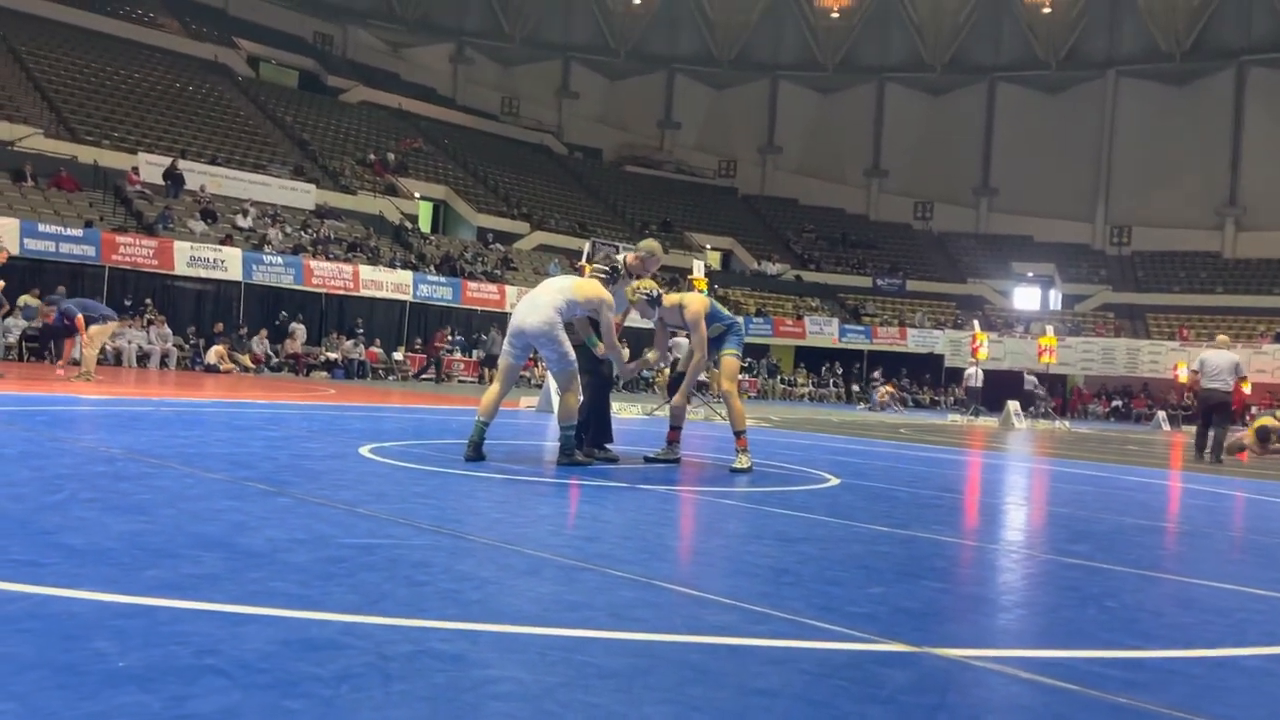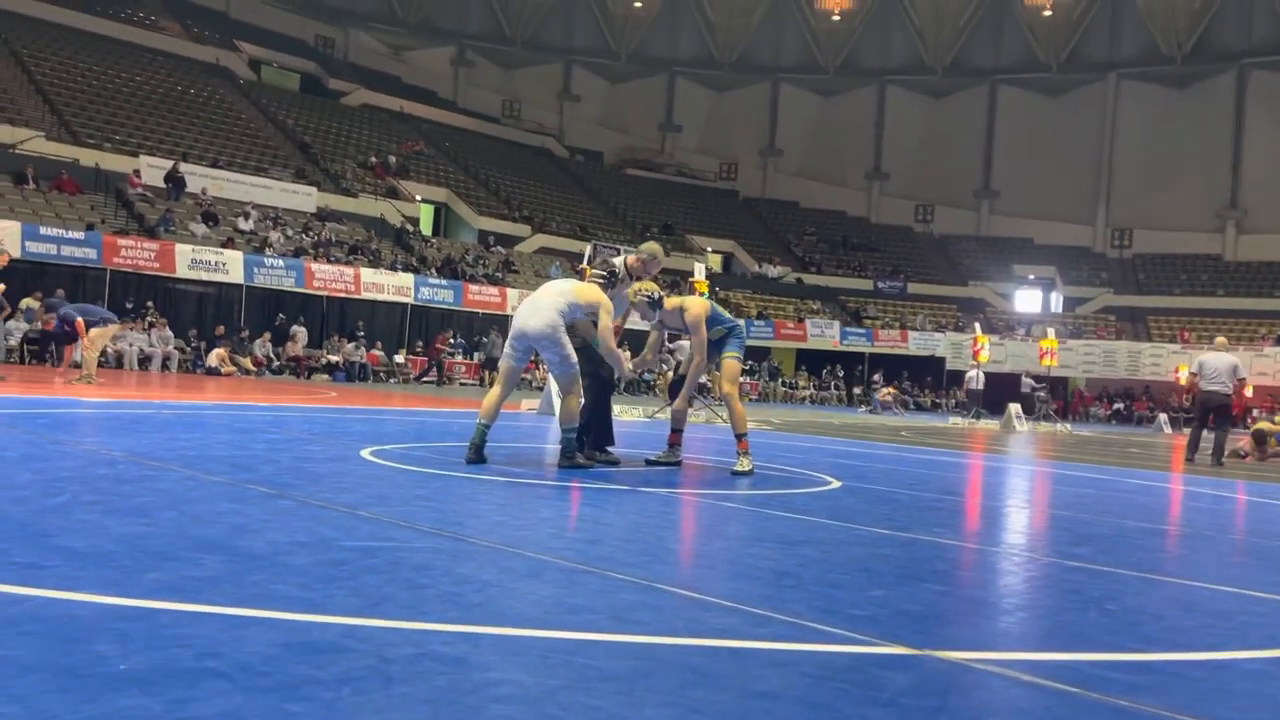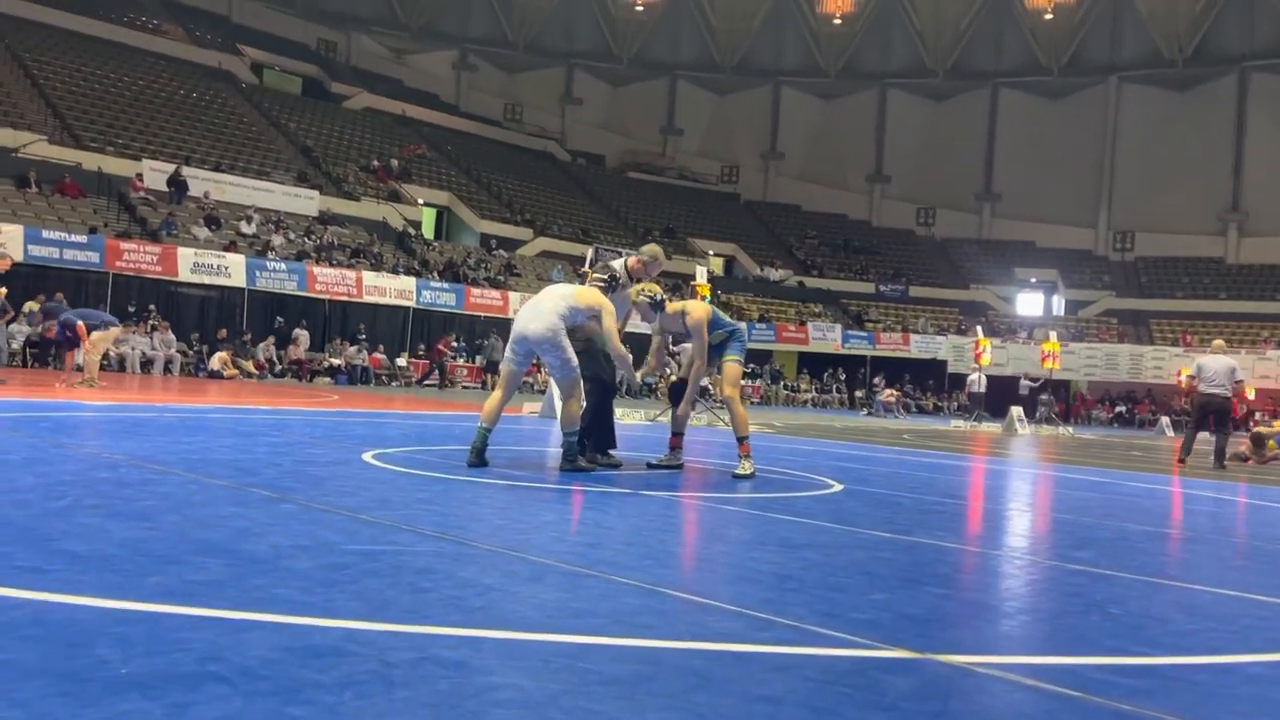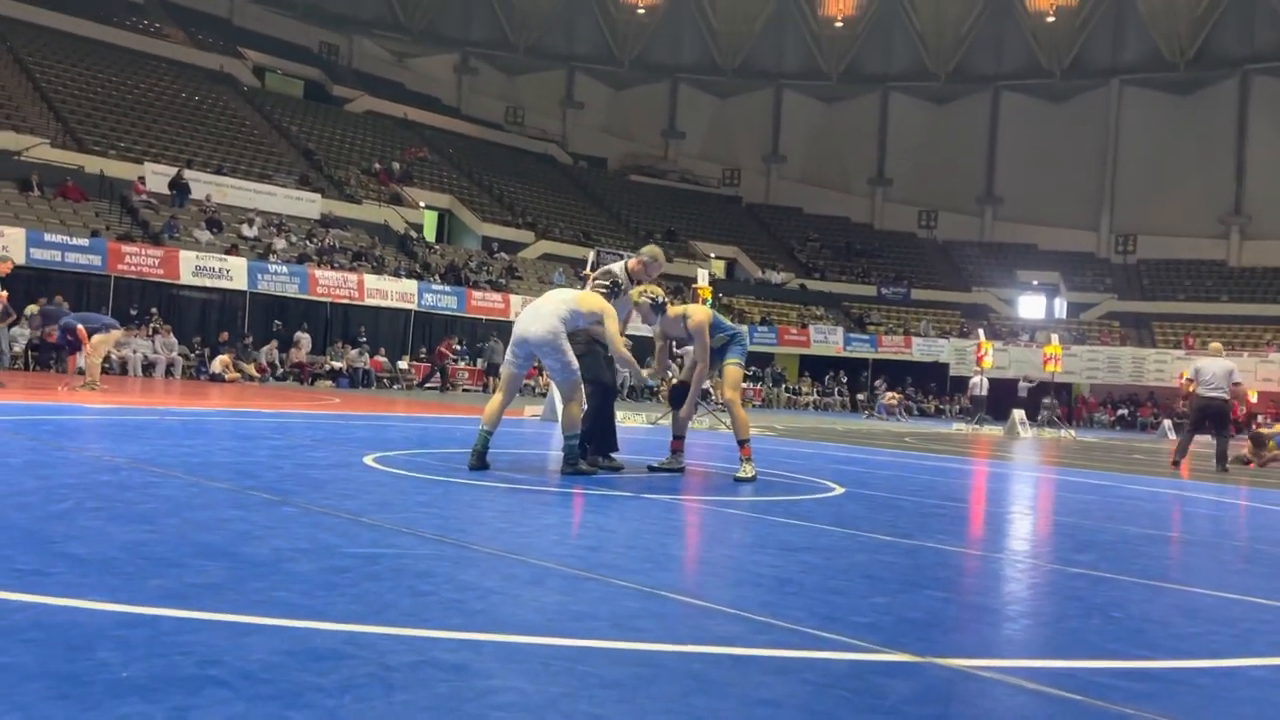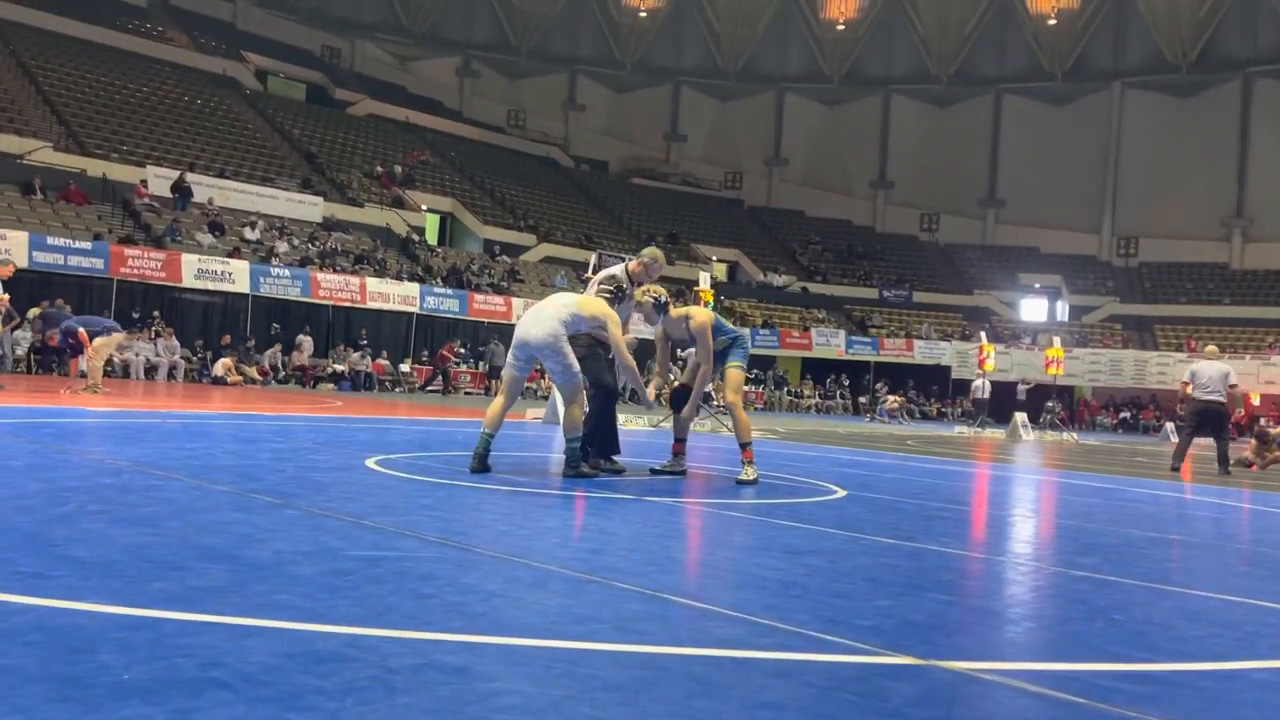
dt=0.1s
person 1, frame 1
left shoulder: (641, 275)
right shoulder: (608, 270)
left wrist: (616, 327)
right wrist: (594, 344)
left hip: (600, 326)
left knee: (604, 381)
right knee: (597, 380)
left ankle: (579, 436)
right ankle: (593, 442)
person 1, frame 2
left shoulder: (639, 277)
right shoulder: (608, 272)
left wrist: (617, 330)
right wrist: (598, 343)
right hip: (582, 328)
left knee: (605, 383)
right knee: (599, 381)
left ankle: (581, 439)
right ankle: (595, 445)
person 1, frame 3
left shoulder: (639, 279)
right shoulder: (609, 274)
right wrist: (606, 341)
left hip: (602, 333)
right hip: (584, 332)
left knee: (607, 387)
right knee: (600, 385)
left ankle: (583, 442)
right ankle: (596, 448)
person 1, frame 4
left shoulder: (639, 281)
right shoulder: (609, 276)
right hip: (584, 335)
left knee: (607, 389)
right knee: (603, 388)
left ankle: (585, 445)
right ankle: (597, 451)
person 1, frame 5
left shoulder: (639, 284)
right shoulder: (610, 279)
left hip: (604, 339)
right hip: (585, 338)
left knee: (608, 392)
right knee: (604, 390)
left ankle: (587, 448)
right ankle: (599, 454)
person 2, frame 1
left shoulder: (690, 308)
right shoulder: (660, 315)
left elbow: (700, 356)
right elbow: (659, 353)
left wrist: (683, 394)
right wrist: (636, 365)
left hip: (729, 332)
right hip: (707, 335)
left knee: (726, 389)
right knee: (675, 384)
left ankle: (743, 453)
right ankle: (672, 447)
person 2, frame 2
left shoulder: (691, 311)
right shoulder: (660, 319)
left elbow: (700, 359)
right elbow: (649, 356)
left wrist: (684, 397)
left hip: (730, 335)
right hip: (709, 338)
left knee: (728, 392)
right knee: (677, 386)
left ankle: (744, 456)
right ankle: (674, 450)
person 2, frame 3
left shoulder: (693, 315)
right shoulder: (660, 324)
left elbow: (700, 363)
right elbow: (654, 362)
left wrist: (687, 403)
left hip: (731, 339)
right hip: (709, 343)
left knee: (729, 395)
right knee: (677, 389)
left ankle: (746, 459)
right ankle: (675, 453)
person 2, frame 4
left shoulder: (694, 318)
right shoulder: (661, 329)
left elbow: (703, 365)
right elbow: (660, 365)
left wrist: (691, 404)
left hip: (732, 342)
right hip: (710, 346)
left knee: (729, 398)
right knee: (677, 394)
left ankle: (747, 462)
right ankle: (676, 457)
person 2, frame 5
left shoulder: (697, 320)
right shoulder: (662, 331)
left elbow: (706, 366)
right elbow: (661, 369)
left wrist: (692, 405)
right wrist: (652, 387)
left hip: (734, 346)
right hip: (711, 350)
left knee: (731, 401)
right knee: (678, 397)
left ankle: (749, 464)
right ankle: (678, 460)
person 3, frame 1
left shoulder: (568, 280)
right shoulder: (604, 296)
right elbow: (611, 344)
left wrist: (595, 346)
right wrist: (625, 366)
left hip: (519, 315)
right hip: (544, 322)
left knee: (501, 384)
right knee: (570, 387)
left ankle: (474, 444)
right ankle: (567, 451)
person 3, frame 2
left shoulder: (566, 283)
right shoulder: (603, 300)
right elbow: (608, 348)
right wrist: (624, 371)
left hip: (521, 319)
right hip: (546, 325)
left knee: (501, 387)
right knee: (571, 390)
left ankle: (475, 447)
right ankle: (568, 454)
person 3, frame 3
left shoulder: (568, 289)
right shoulder: (604, 304)
right elbow: (616, 349)
right wrist: (633, 376)
left hip: (522, 322)
right hip: (547, 328)
left knee: (503, 390)
right knee: (572, 394)
left ankle: (477, 450)
right ankle: (570, 457)
person 3, frame 4
left shoulder: (571, 294)
right shoulder: (605, 308)
right elbow: (620, 354)
right wrist: (640, 375)
left hip: (522, 325)
right hip: (547, 332)
left knee: (503, 394)
right knee: (573, 396)
left ankle: (478, 453)
right ankle: (571, 460)
person 3, frame 5
left shoulder: (575, 299)
right shoulder: (609, 314)
right elbow: (624, 361)
left hip: (524, 328)
right hip: (548, 335)
left knee: (505, 396)
right knee: (574, 399)
left ankle: (480, 456)
right ankle: (573, 463)
